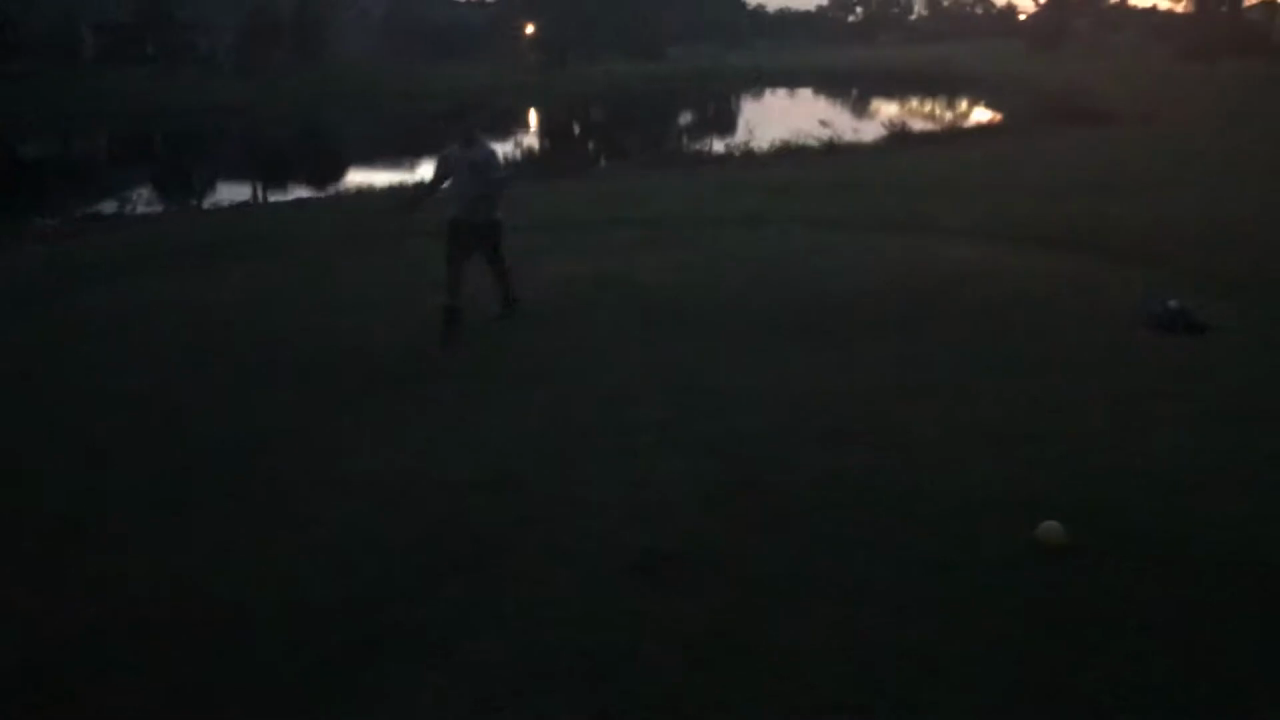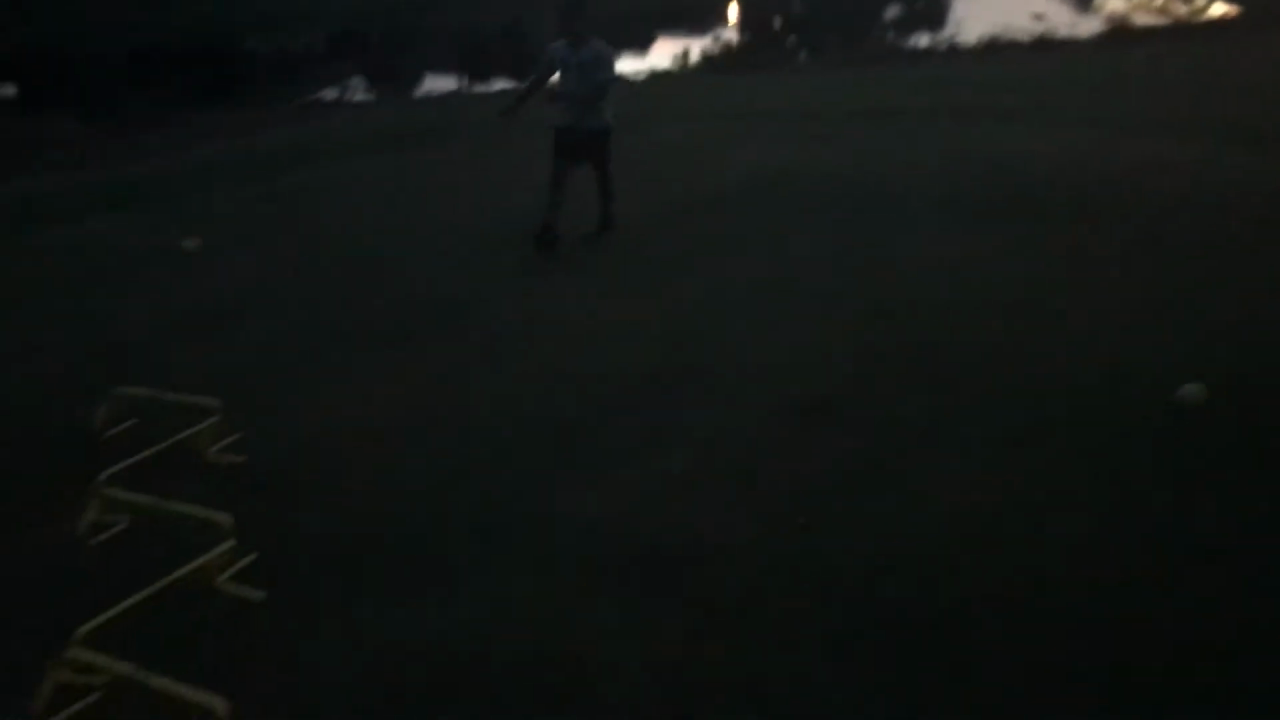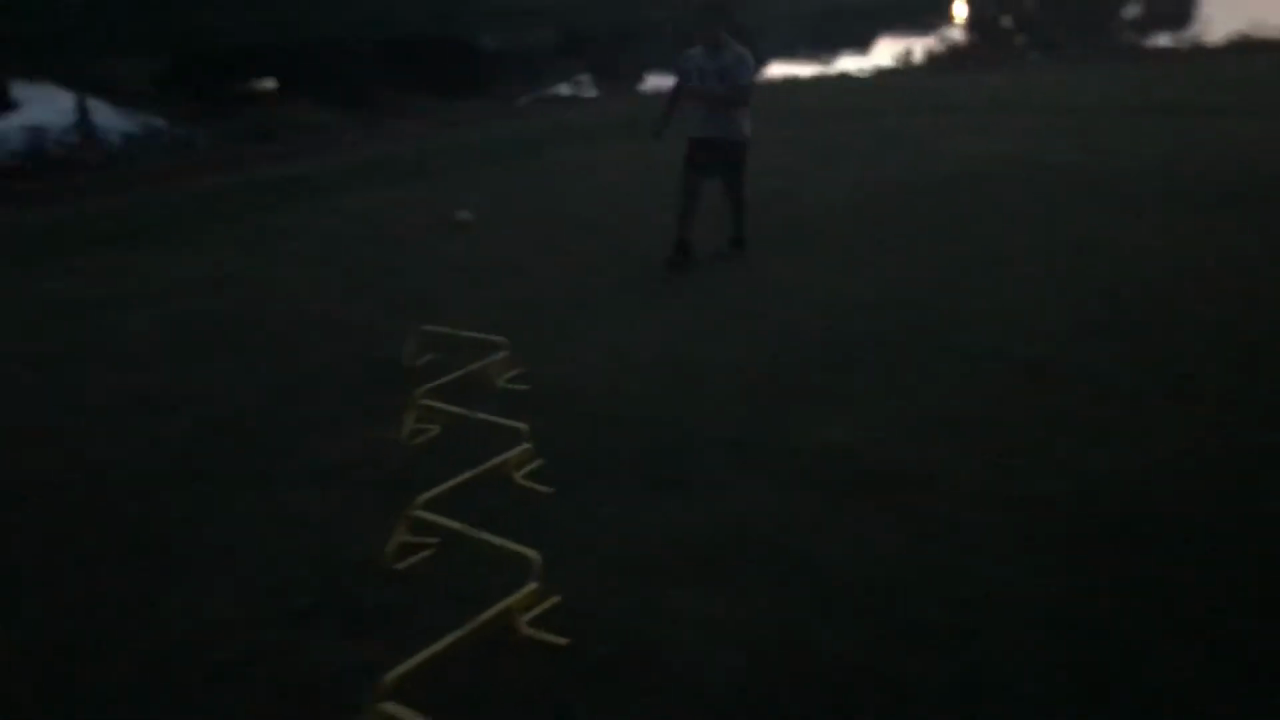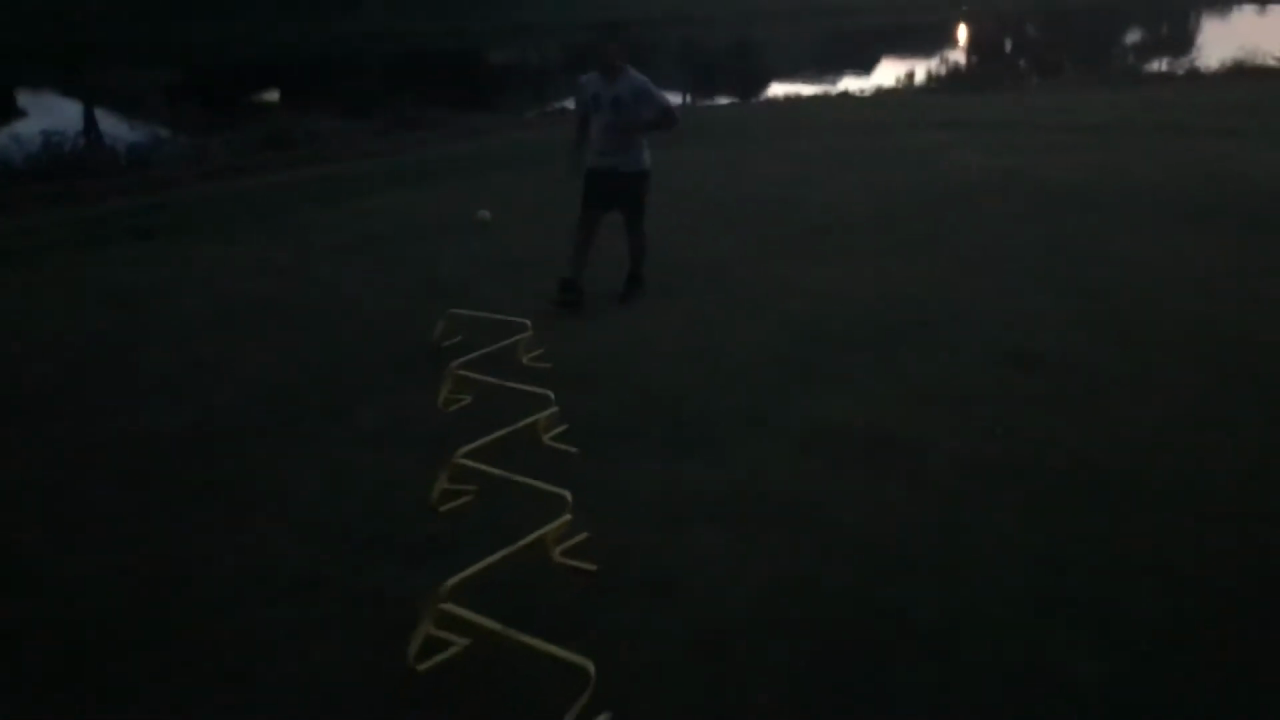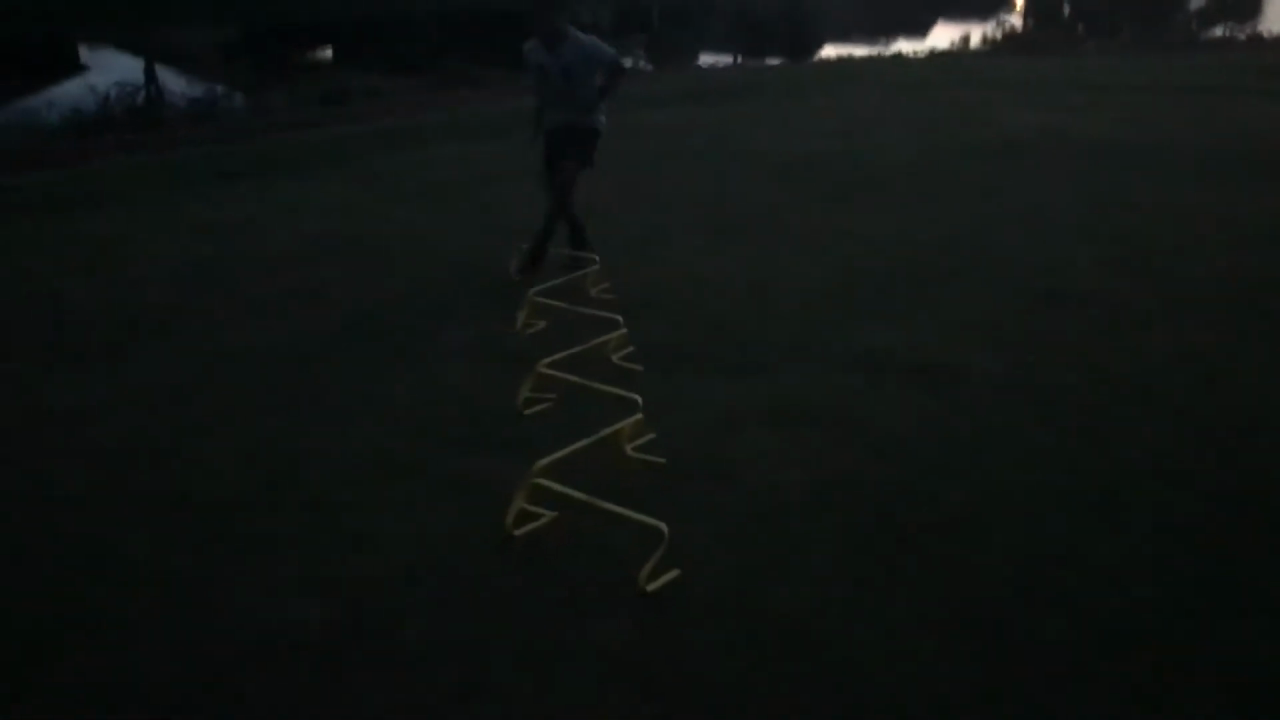
dt=1s
person 1, frame 1
left shoulder: (486, 154)
right shoulder: (450, 153)
left elbow: (495, 191)
right elbow: (436, 182)
right wrist: (417, 197)
left hip: (486, 220)
right hip: (459, 219)
left knee: (495, 265)
right knee: (453, 265)
left ankle: (508, 300)
right ankle: (451, 319)
person 1, frame 2
left shoulder: (600, 52)
right shoulder: (557, 51)
left elbow: (602, 91)
right elbow: (538, 79)
left wrist: (566, 96)
right wrist: (516, 103)
left hip: (596, 125)
right hip: (567, 123)
left knee: (602, 174)
right knee: (558, 175)
left ankle: (607, 218)
right ankle: (548, 231)
person 1, frame 3
left shoulder: (741, 57)
right shoulder: (692, 57)
left elbow: (743, 98)
right elbow: (679, 90)
left wrist: (705, 96)
right wrist: (663, 120)
left hip: (733, 135)
right hip: (701, 133)
left knee: (734, 190)
right knee: (689, 188)
left ankle: (738, 236)
right ankle: (682, 248)
person 1, frame 4
left shoulder: (638, 84)
right shoulder: (586, 84)
left elbow: (669, 119)
left wrist: (633, 126)
right wrist: (578, 153)
left hip: (632, 166)
right hip: (598, 165)
left knee: (633, 225)
right knee: (586, 221)
left ankle: (636, 278)
right ankle: (572, 286)
person 1, frame 5
left shoulder: (586, 46)
right shoulder: (531, 50)
left elbow: (617, 70)
left wrist: (594, 100)
right wrist: (541, 110)
left hip: (585, 123)
right hip: (556, 123)
left knee: (563, 177)
right knee: (557, 183)
left ankle: (539, 248)
right ankle: (578, 237)
